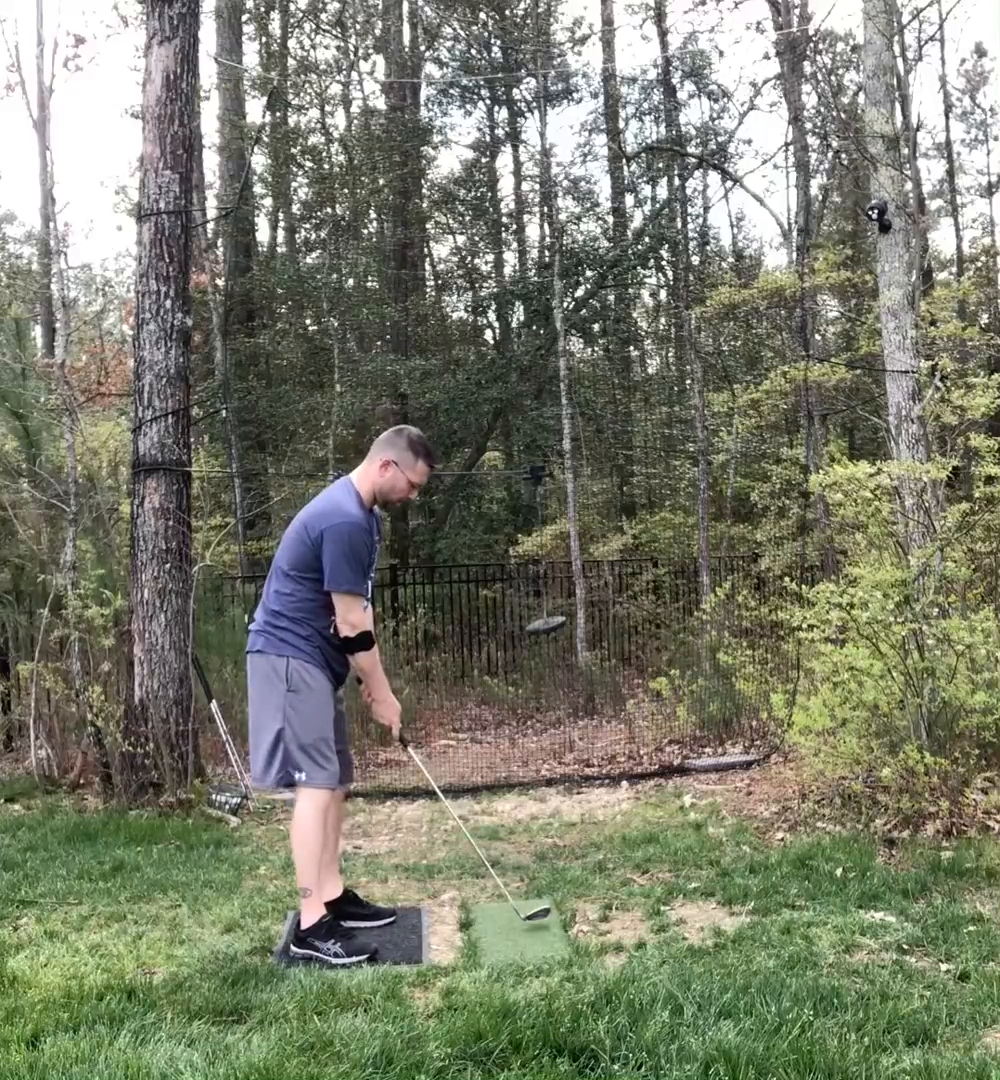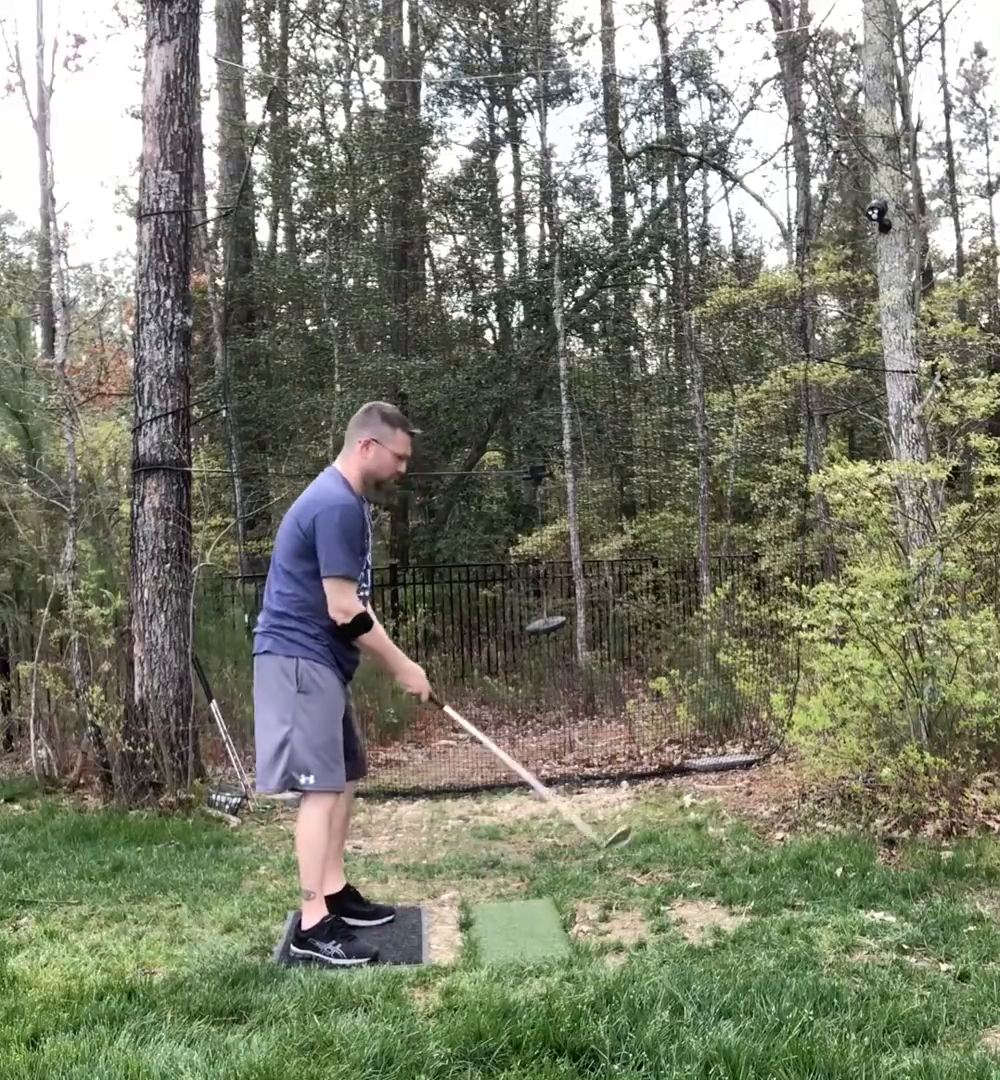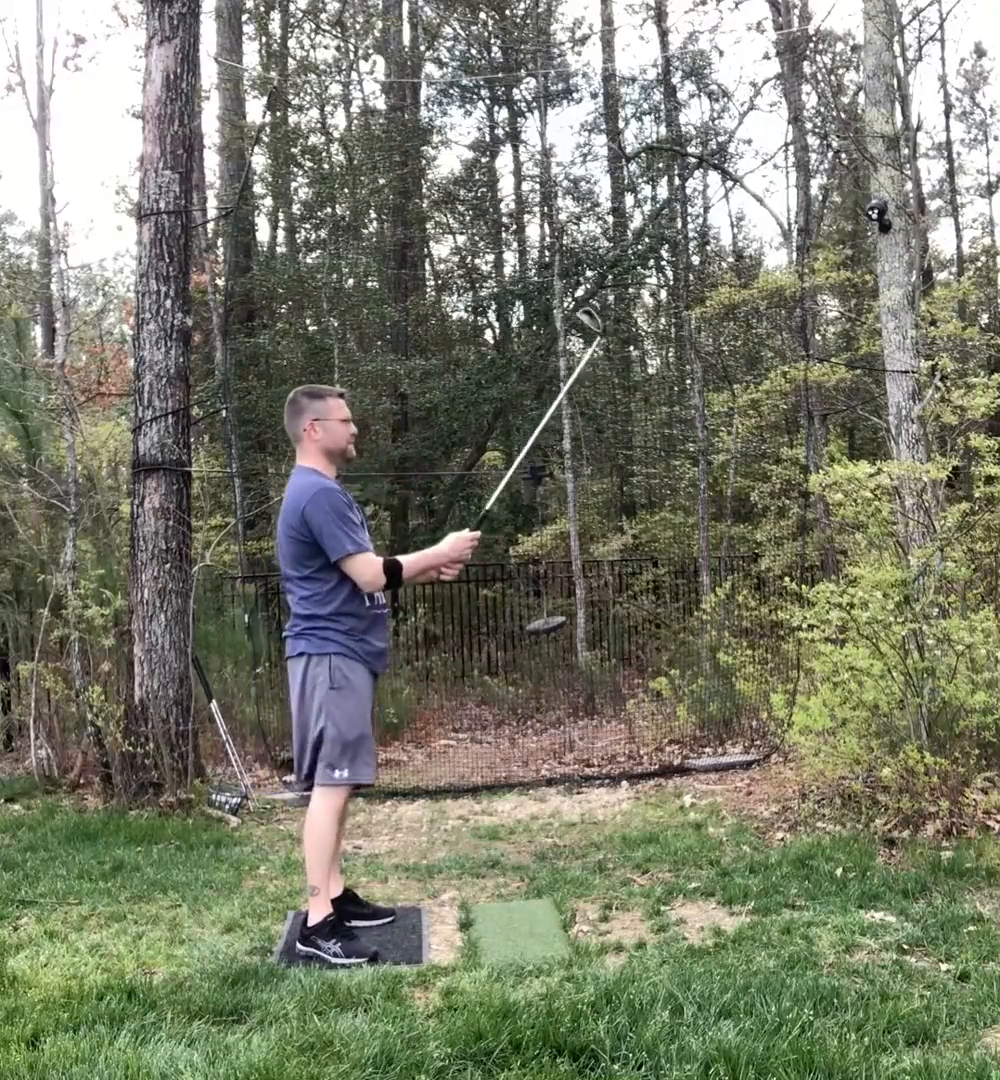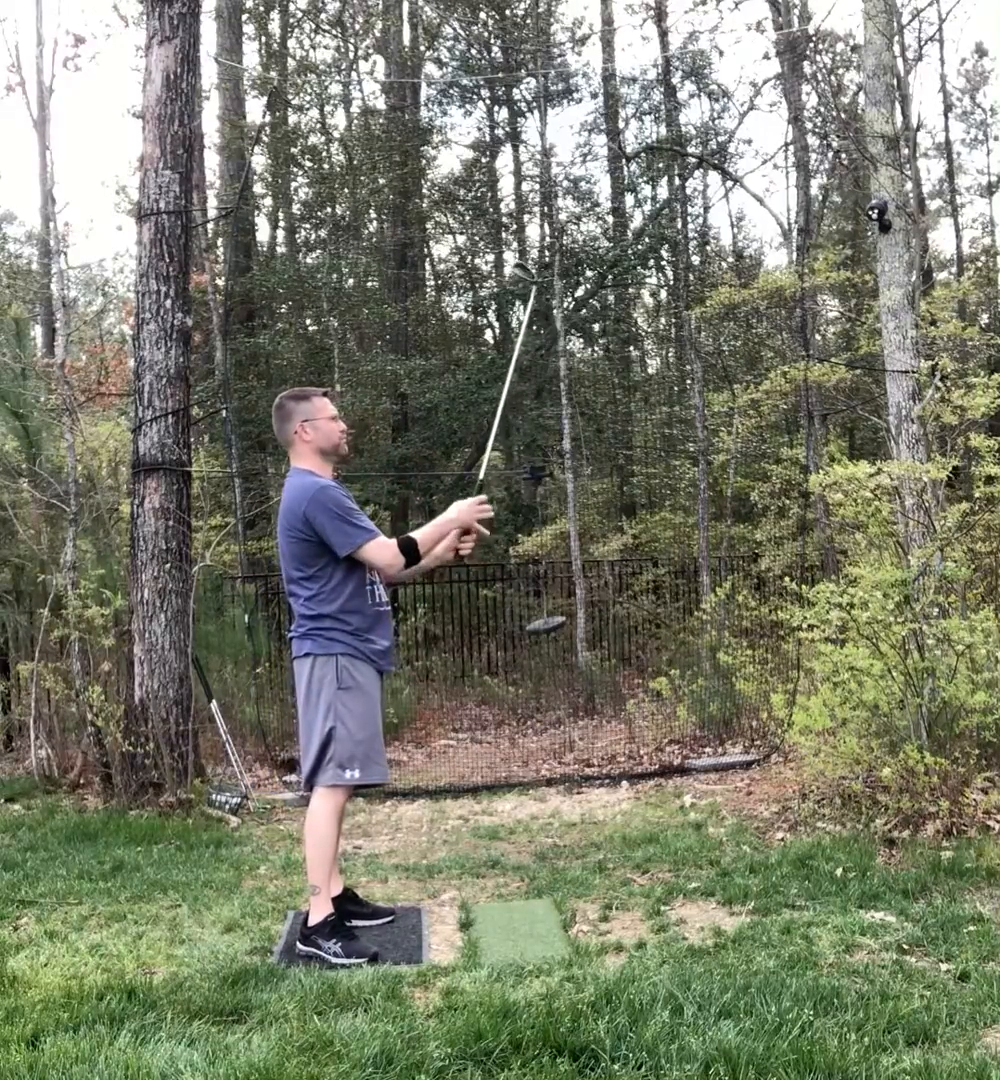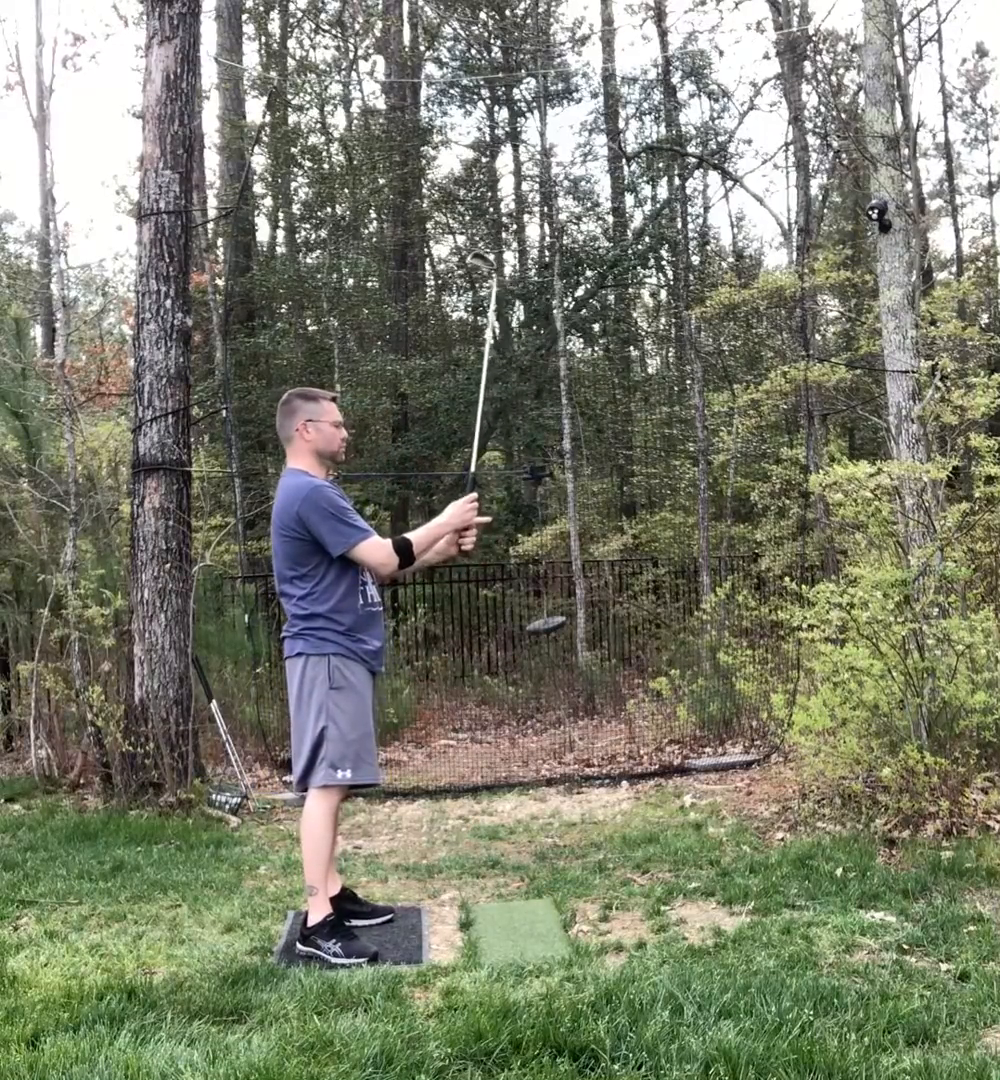
dt=0.7s
person 1, frame 1
left shoulder: (357, 509)
right shoulder: (345, 521)
left elbow: (358, 609)
right elbow: (351, 623)
left wrist: (370, 681)
right wrist: (382, 693)
left hip: (312, 659)
right hip: (291, 658)
left knee: (334, 781)
right knee: (315, 783)
left ankle: (333, 896)
right ankle: (312, 924)
person 1, frame 2
left shoulder: (345, 498)
right shoulder: (338, 505)
left elbow: (353, 599)
right elbow: (344, 610)
left wrist: (389, 658)
right wrist: (401, 666)
left hip: (318, 658)
right hip: (299, 659)
left knee: (343, 778)
right knee: (321, 787)
left ankle: (335, 891)
right ankle: (313, 924)
person 1, frame 3
left shoulder: (325, 491)
right shoulder: (317, 494)
left elbow: (365, 571)
right elbow: (370, 576)
left wrist: (429, 568)
right wrist: (440, 552)
left hip: (343, 654)
right hip: (331, 655)
left knee: (336, 783)
right knee: (331, 783)
left ankle: (335, 894)
right ankle: (317, 922)
person 1, frame 4
left shoulder: (321, 492)
right shoulder: (316, 494)
left elbow: (379, 568)
right elbow: (389, 559)
left wrist: (447, 548)
right wrist: (449, 519)
left hip: (347, 653)
right hip: (335, 654)
left knee: (336, 782)
right knee: (331, 782)
left ankle: (335, 895)
right ankle: (319, 922)
person 1, frame 5
left shoulder: (317, 492)
right shoulder: (308, 493)
left elbow: (377, 563)
right elbow: (384, 559)
left wrist: (447, 546)
right wrist: (443, 522)
left hip: (343, 655)
right hip: (327, 656)
left knee: (333, 783)
right knee: (326, 783)
left ankle: (333, 894)
right ankle: (317, 922)
